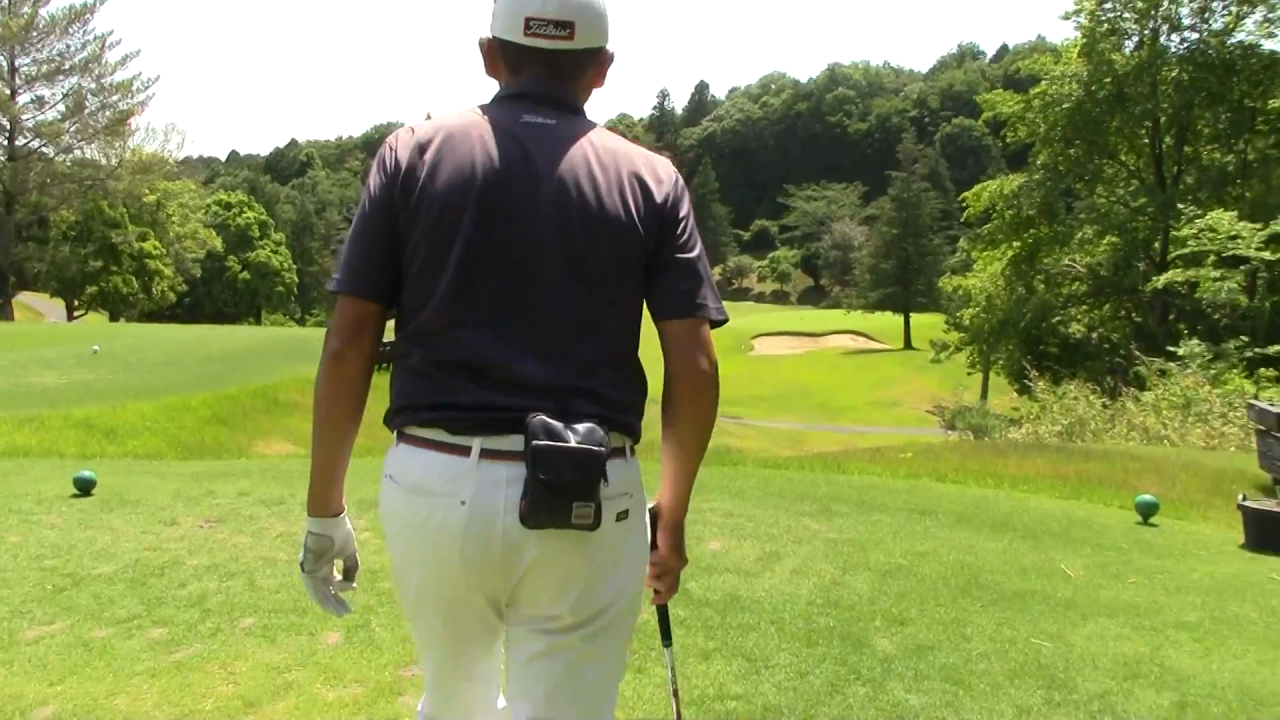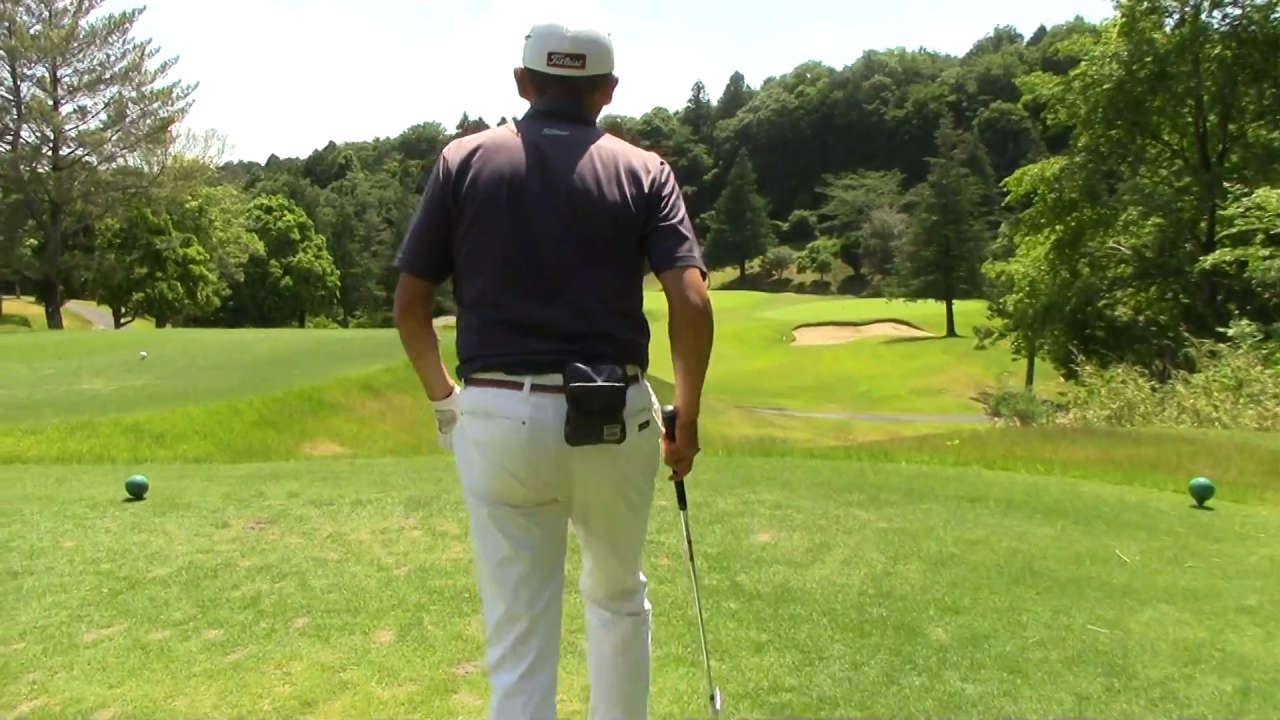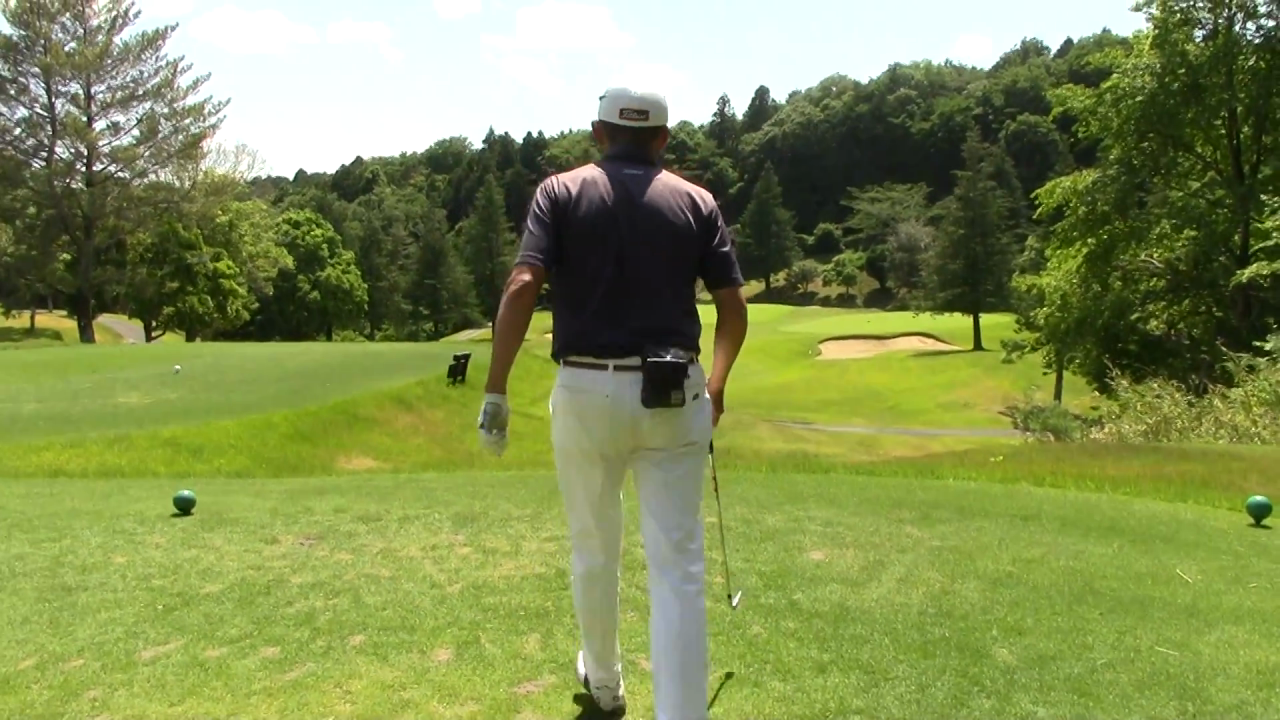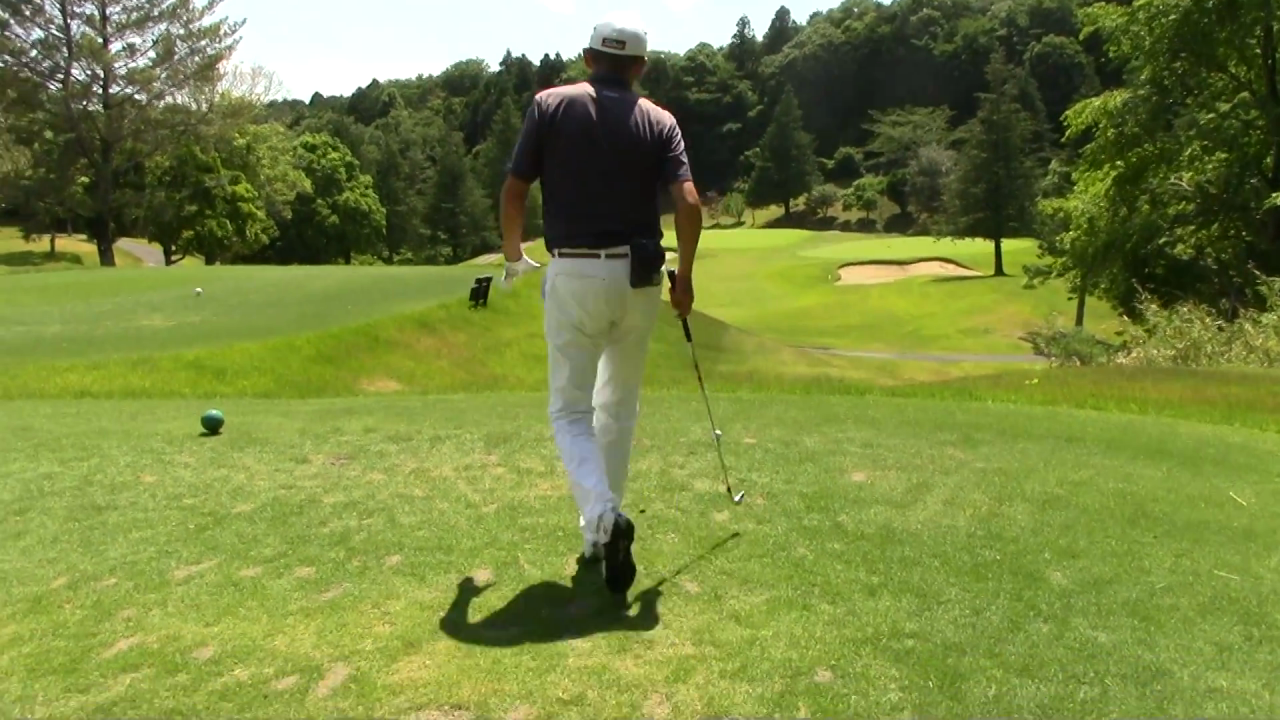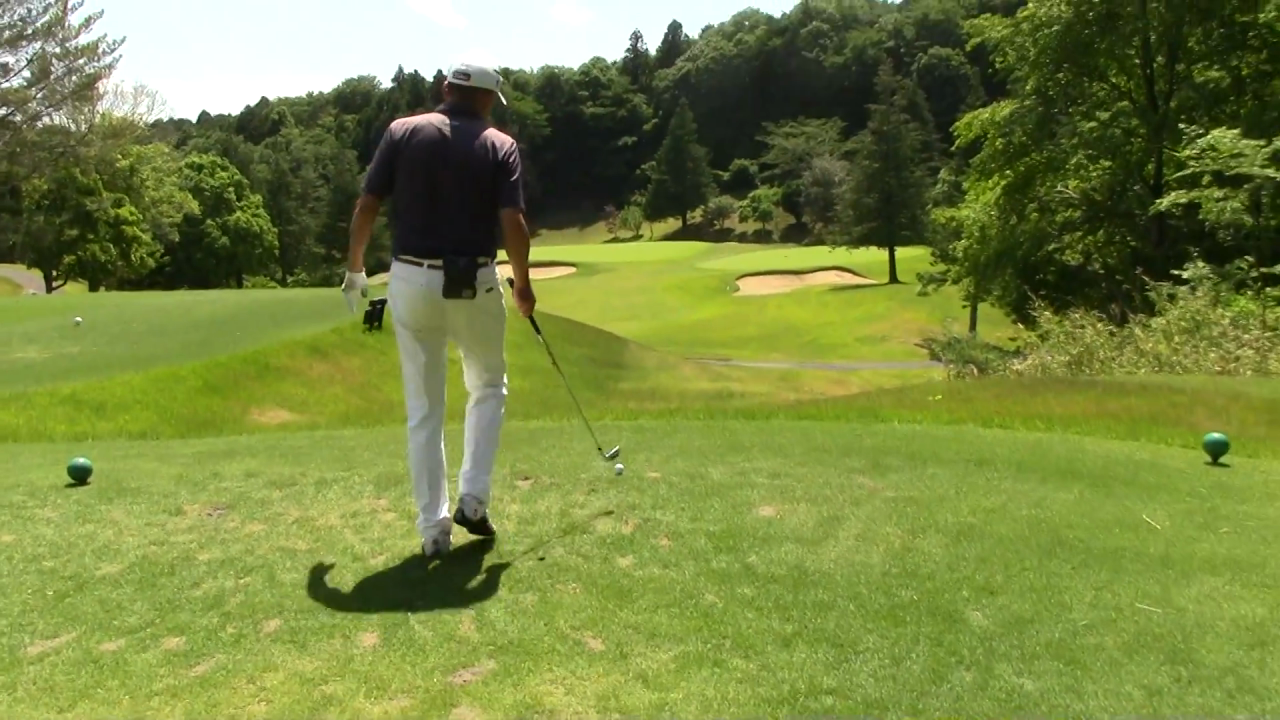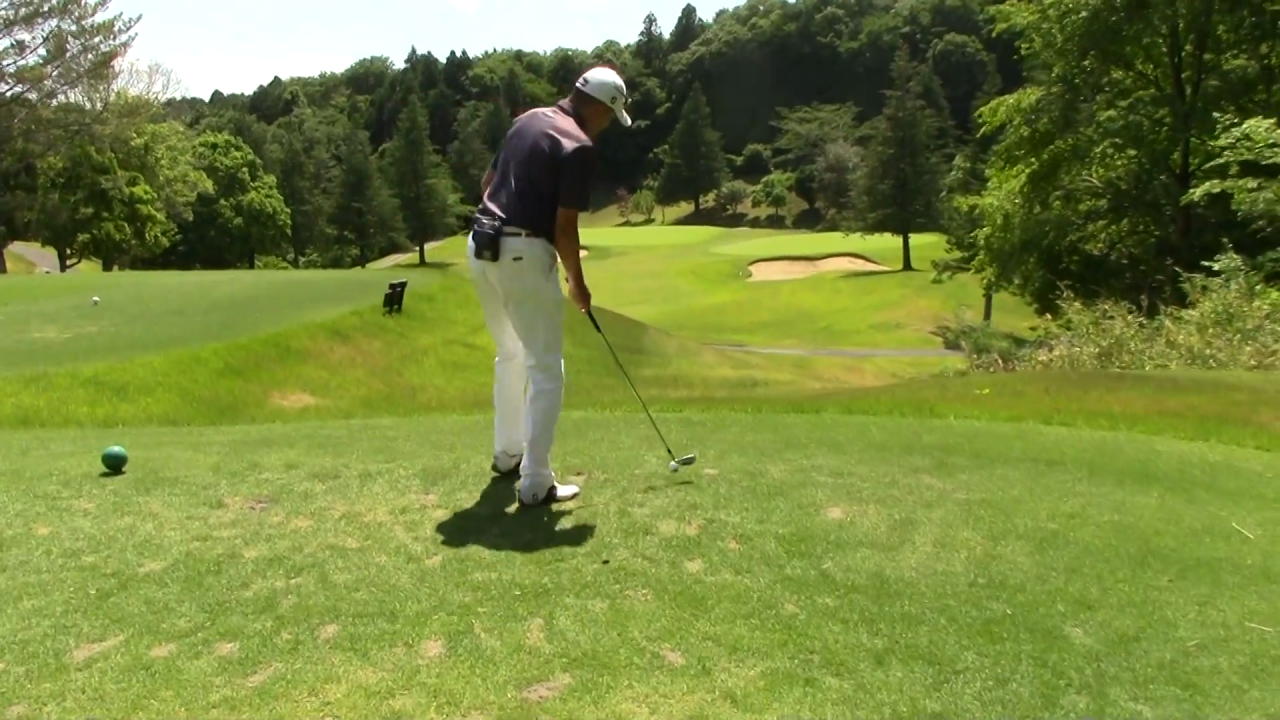
dt=0.7s
person 1, frame 1
left shoulder: (411, 154)
right shoulder: (648, 177)
left elbow: (347, 346)
right elbow: (694, 367)
left wrist: (323, 509)
right wrist: (672, 516)
left hip: (434, 488)
right hip: (588, 504)
person 1, frame 2
left shoulder: (464, 160)
right shoulder: (643, 171)
left elbow: (410, 302)
right elbow: (691, 302)
left wrist: (442, 394)
right wrist: (686, 413)
left hip: (496, 417)
right hip: (612, 420)
left knee: (519, 648)
right knee: (618, 594)
person 1, frame 3
left shoulder: (561, 191)
right shoulder: (696, 201)
left elbow: (521, 288)
right elbow: (733, 308)
left wrist: (495, 391)
right wrist: (716, 384)
left hip: (585, 392)
right hip: (672, 396)
left knee: (594, 549)
right knee: (677, 569)
person 1, frame 4
left shoulder: (550, 104)
right shoulder: (660, 120)
left elbow: (513, 193)
right elbow: (688, 204)
left wrist: (513, 253)
right wrist: (685, 276)
left hip: (575, 274)
right hip: (640, 277)
left knee: (570, 413)
right knee: (619, 408)
left ankle: (606, 516)
right ankle: (605, 541)
person 1, frame 5
left shoulder: (402, 132)
right shoulder: (501, 146)
left elbow: (365, 209)
right elbow: (513, 226)
left wrist: (355, 271)
right wrist: (523, 283)
left hip: (411, 281)
right hip: (474, 284)
left knee: (423, 411)
right knee: (487, 388)
left ankle: (433, 528)
right ankle: (472, 498)
person 1, frame 6
left shoulder: (529, 119)
right shoulder: (579, 147)
left elbow: (488, 180)
right elbow: (564, 227)
right wrist: (578, 283)
left hip: (484, 248)
right hip: (523, 254)
left knee: (511, 355)
right knee: (545, 370)
left ankle: (508, 452)
right ankle: (535, 483)
